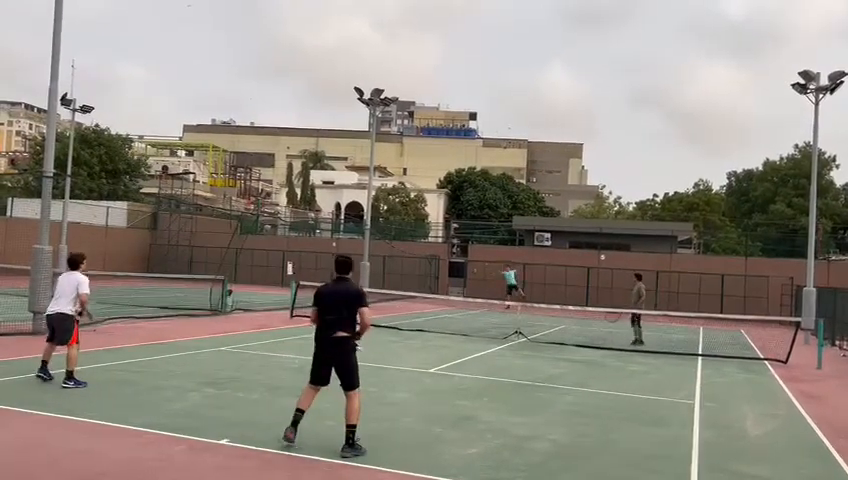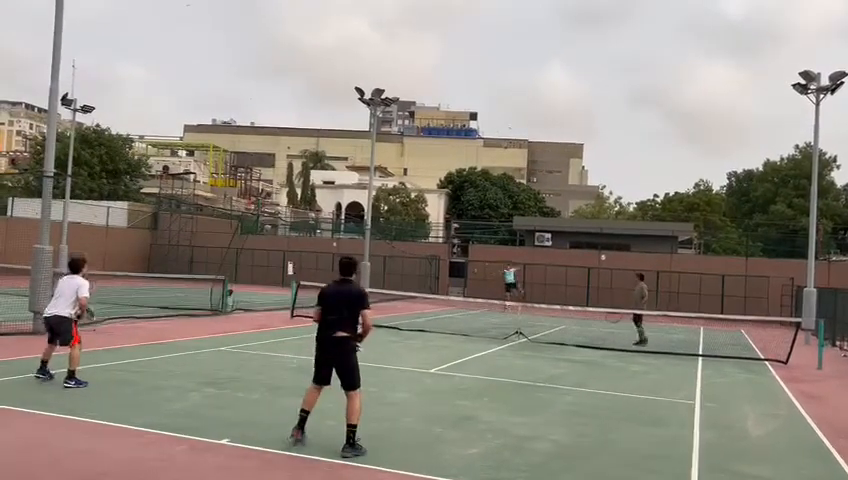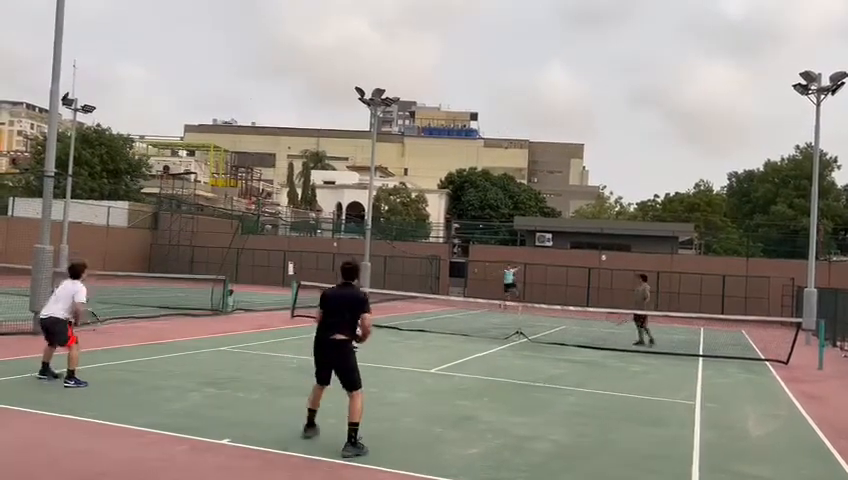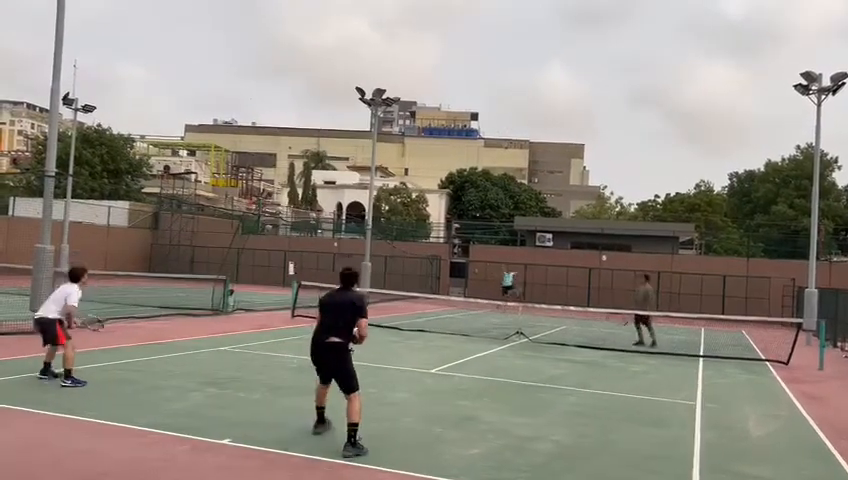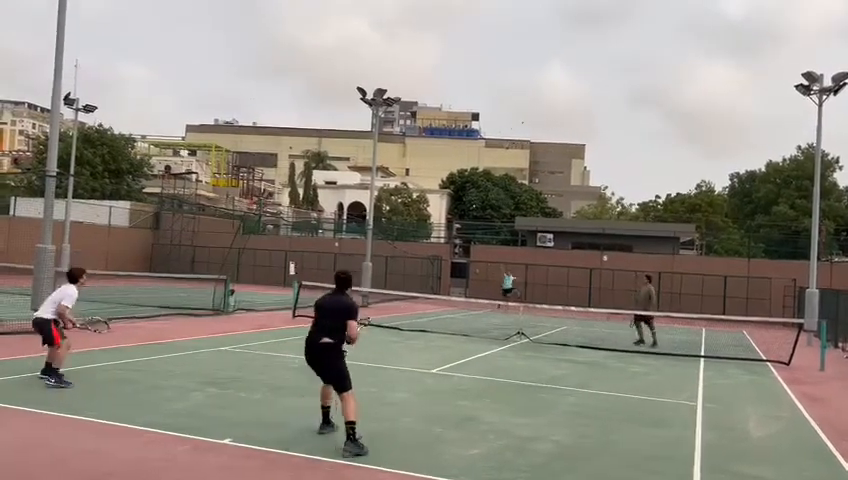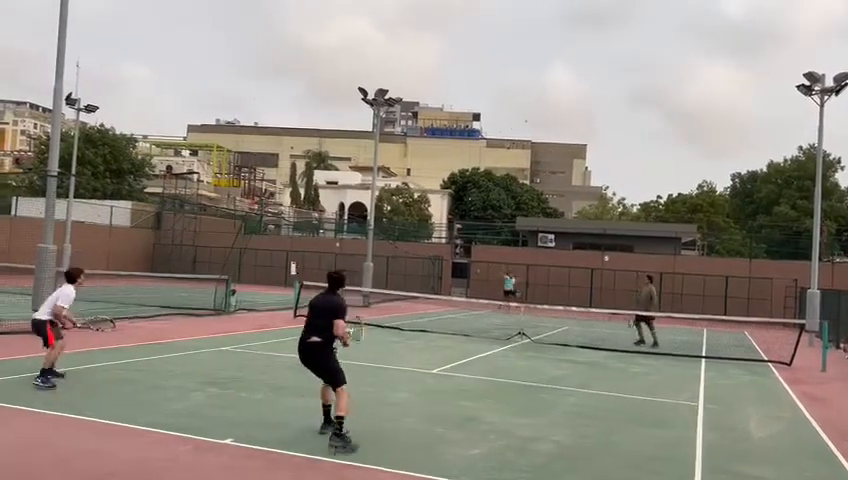
dt=0.1s
person 1, frame 1
left shoulder: (322, 290)
right shoulder: (357, 291)
left elbow: (314, 319)
right elbow: (366, 322)
right wrist: (357, 334)
left hip: (322, 343)
right hip: (344, 344)
left knee: (312, 387)
right knee: (353, 394)
left ankle: (293, 426)
right ankle: (350, 444)
person 1, frame 2
left shoulder: (325, 290)
right shoulder: (359, 292)
left elbow: (317, 317)
right elbow: (367, 324)
right wrist: (360, 337)
left hip: (323, 343)
right hip: (343, 345)
left knee: (317, 385)
right knee: (354, 394)
left ankle: (299, 428)
right ankle: (350, 444)
person 1, frame 3
left shoulder: (327, 294)
right shoulder: (360, 296)
right elbow: (366, 327)
right wrist: (361, 338)
left hip: (320, 344)
right hip: (342, 346)
left knee: (320, 384)
right knee: (355, 394)
left ankle: (310, 425)
right ankle: (352, 442)
person 1, frame 4
left shoulder: (326, 298)
right shoulder: (358, 301)
right elbow: (362, 333)
right wrist: (357, 340)
left hip: (317, 347)
right hip: (337, 349)
left knee: (324, 382)
right knee: (353, 396)
left ankle: (320, 421)
right ankle: (352, 443)
person 1, frame 5
left shoulder: (321, 300)
right shoulder: (349, 304)
right elbow: (352, 334)
right wrist: (350, 340)
left hip: (311, 348)
right hip: (330, 350)
left knee: (328, 382)
right knee: (347, 395)
left ankle: (326, 422)
right ankle: (351, 440)
person 1, frame 6
left shoulder: (316, 299)
right shoulder: (338, 303)
right elbow: (338, 332)
left wrist: (342, 335)
right wrist: (346, 341)
left hip: (304, 348)
right hip: (320, 349)
left knee: (328, 381)
right knee: (341, 390)
left ankle: (328, 422)
right ankle: (338, 434)
person 2, frame 1
left shoulder: (62, 276)
right shoulder: (82, 278)
right elbow: (83, 299)
right wrist: (83, 310)
left hip: (51, 313)
right hip: (65, 315)
left knee: (51, 342)
right knee: (73, 345)
left ankle: (43, 369)
right ankle: (69, 379)
person 2, frame 2
left shoulder: (63, 279)
right shoulder: (83, 283)
right elbow: (83, 303)
left wrist: (75, 312)
right wrist: (81, 314)
left hip: (48, 315)
right hip: (62, 318)
left knee: (52, 342)
right knee: (76, 346)
left ankle: (42, 369)
right ankle: (71, 379)
person 2, frame 3
left shoulder: (65, 284)
right shoulder: (80, 288)
right elbow: (78, 308)
left wrist: (72, 316)
right wrist: (77, 320)
left hip: (44, 317)
right hip: (56, 319)
left knee: (52, 343)
right knee: (74, 346)
left ankle: (44, 370)
right ankle: (70, 378)
person 2, frame 4
left shoulder: (66, 287)
right shoulder: (76, 291)
right elbow: (69, 311)
left wrist: (70, 321)
right wrist: (70, 323)
left hip: (40, 318)
right hip: (50, 319)
left knee: (55, 343)
right knee: (69, 345)
left ankle: (46, 370)
right ankle: (68, 378)
person 2, frame 5
left shoulder: (66, 288)
right shoulder: (72, 292)
right elbow: (61, 310)
left wrist: (71, 321)
right wrist: (66, 323)
left hip: (39, 318)
right hip: (46, 320)
left knee: (55, 343)
right knee: (65, 344)
left ankle: (47, 370)
right ankle: (53, 376)
person 2, frame 6
left shoulder: (67, 289)
right shoulder: (69, 292)
left elbow: (63, 310)
right elbow: (57, 311)
left wrist: (72, 321)
right wrist: (64, 324)
left hip: (42, 320)
right hip: (43, 321)
left knee: (58, 344)
right knee: (58, 345)
left ankle: (48, 370)
right ankle: (42, 377)
